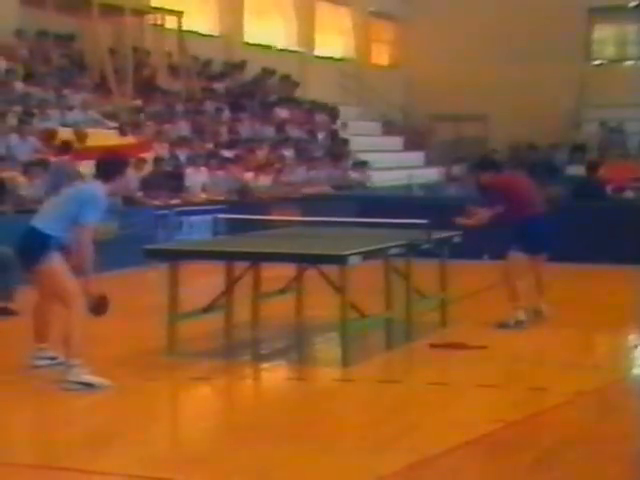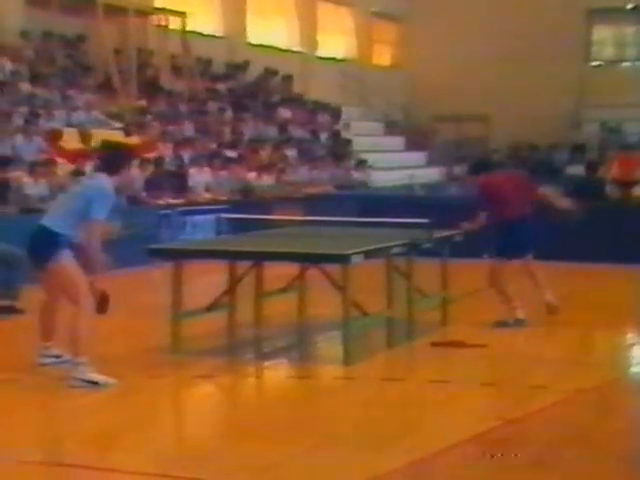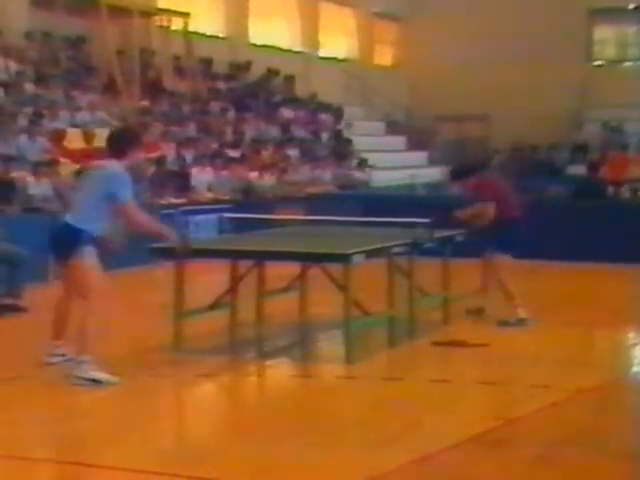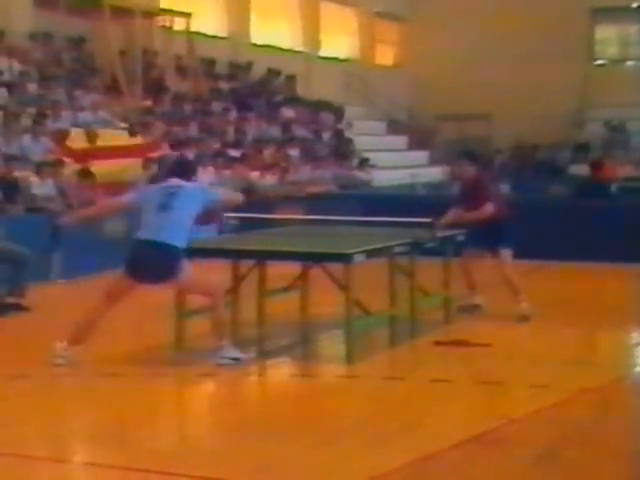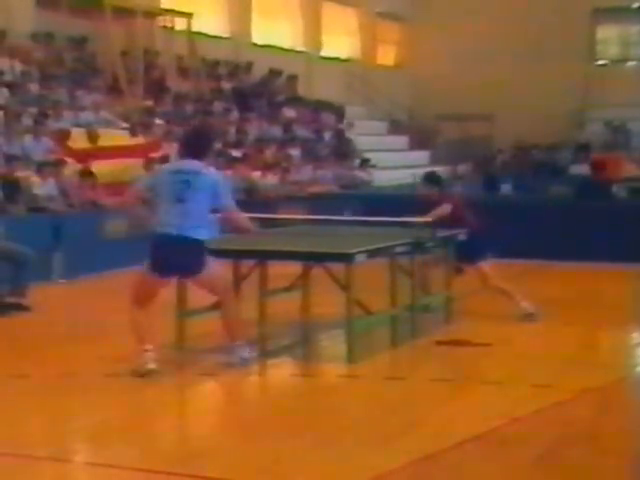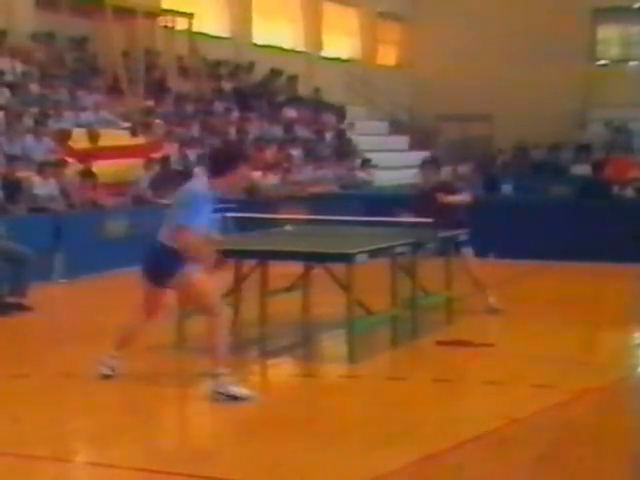
dt=0.5s
person 1, frame 1
left shoulder: (84, 188)
right shoulder: (97, 197)
right elbow: (84, 243)
left wrist: (75, 264)
right wrist: (87, 281)
left hip: (31, 240)
right hip: (42, 246)
left knee: (47, 296)
right knee: (76, 302)
left ankle: (41, 352)
right ankle: (75, 371)
person 1, frame 2
left shoulder: (91, 183)
right shoulder: (104, 191)
right elbow: (93, 237)
left wrist: (93, 257)
right wrist: (94, 275)
left hip: (41, 238)
right hip: (52, 243)
left knee: (54, 295)
right knee: (84, 301)
left ankle: (47, 350)
right ankle: (80, 369)
person 1, frame 3
left shoulder: (98, 170)
right shoulder: (118, 176)
right elbow: (134, 217)
right wrist: (165, 232)
left hip: (64, 234)
right hip: (77, 239)
left knee: (70, 293)
right knee: (96, 300)
left ankle: (56, 349)
right ankle: (83, 365)
person 1, frame 4
left shoulder: (151, 191)
right shoulder: (198, 191)
left elbow: (111, 205)
right elbow: (237, 199)
left wrist: (76, 216)
left hip: (139, 254)
right hip: (167, 259)
left knee: (106, 302)
right knee: (216, 293)
left ankle: (66, 350)
right ankle: (224, 349)
person 1, frame 5
left shoulder: (162, 172)
right shoulder: (214, 178)
left elbow: (129, 198)
right elbow: (234, 217)
right wrist: (250, 227)
left hip: (161, 249)
right hip: (191, 252)
left knee: (138, 303)
right knee: (227, 294)
left ankle: (147, 355)
right ankle: (239, 349)
person 1, frame 6
left shoulder: (204, 188)
right shoulder: (198, 193)
right elbow: (182, 238)
right wrist: (208, 262)
left hip: (157, 258)
right hip: (170, 261)
left knee: (148, 313)
right knee: (219, 313)
left ankle: (111, 360)
right ankle: (221, 379)
person 2, frame 1
left shoulder: (496, 184)
right shoulder: (516, 178)
left elbow: (487, 216)
left wrist: (467, 222)
right wrist: (479, 213)
left hip: (527, 225)
right hip: (541, 222)
left knee: (509, 272)
right knee: (537, 269)
left ankle: (519, 316)
right ankle: (540, 307)
person 2, frame 2
left shoulder: (485, 185)
right shoulder: (516, 176)
left elbow: (483, 218)
right elbow: (542, 191)
left wrist: (471, 226)
right wrist: (560, 201)
left hip: (508, 227)
right hip: (525, 222)
left knee: (495, 276)
right knee: (529, 265)
left ankle: (517, 314)
right ankle: (548, 298)
person 2, frame 3
left shoulder: (482, 185)
right shoulder: (487, 179)
left elbow: (489, 212)
left wrist: (480, 224)
right wrist: (465, 214)
left hip: (507, 225)
right hip: (501, 226)
left knee: (499, 272)
right knee: (487, 263)
left ankle: (520, 313)
right ankle: (482, 304)
person 2, frame 4
left shoulder: (483, 183)
right shoulder: (466, 186)
left elbow: (488, 210)
right elbow: (458, 209)
left wrist: (466, 216)
right wrist: (441, 222)
left hip: (498, 226)
right hip: (480, 227)
left knee: (506, 268)
right knee: (466, 262)
left ankle: (523, 305)
right ankle: (475, 300)
person 2, frame 5
left shoulder: (447, 200)
right shoulder: (437, 203)
left elbow: (446, 210)
left wrist: (428, 218)
left hip: (470, 242)
right hip: (454, 242)
left knee: (490, 281)
left ankle: (522, 304)
person 2, frame 6
left shoulder: (447, 187)
right shoulder: (420, 195)
left elbow: (467, 198)
right elbow: (413, 217)
left wrist: (448, 199)
left hip: (457, 231)
left knee: (470, 268)
left ankle: (489, 298)
